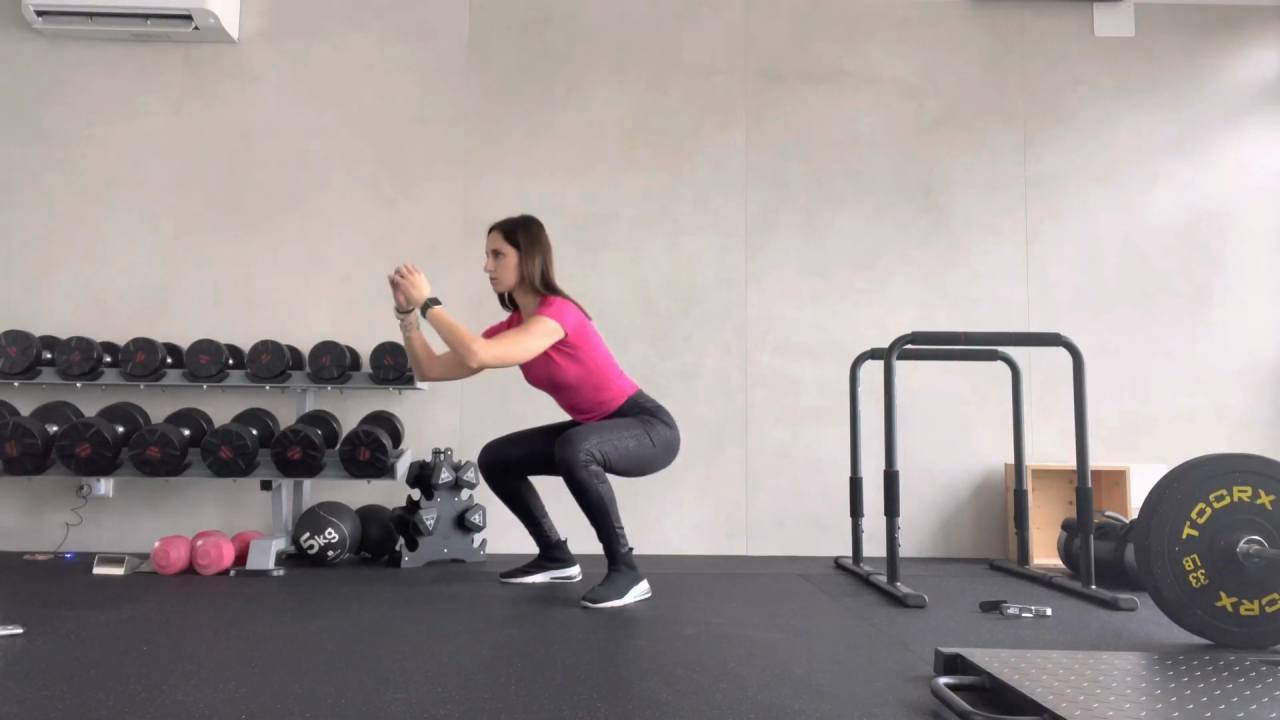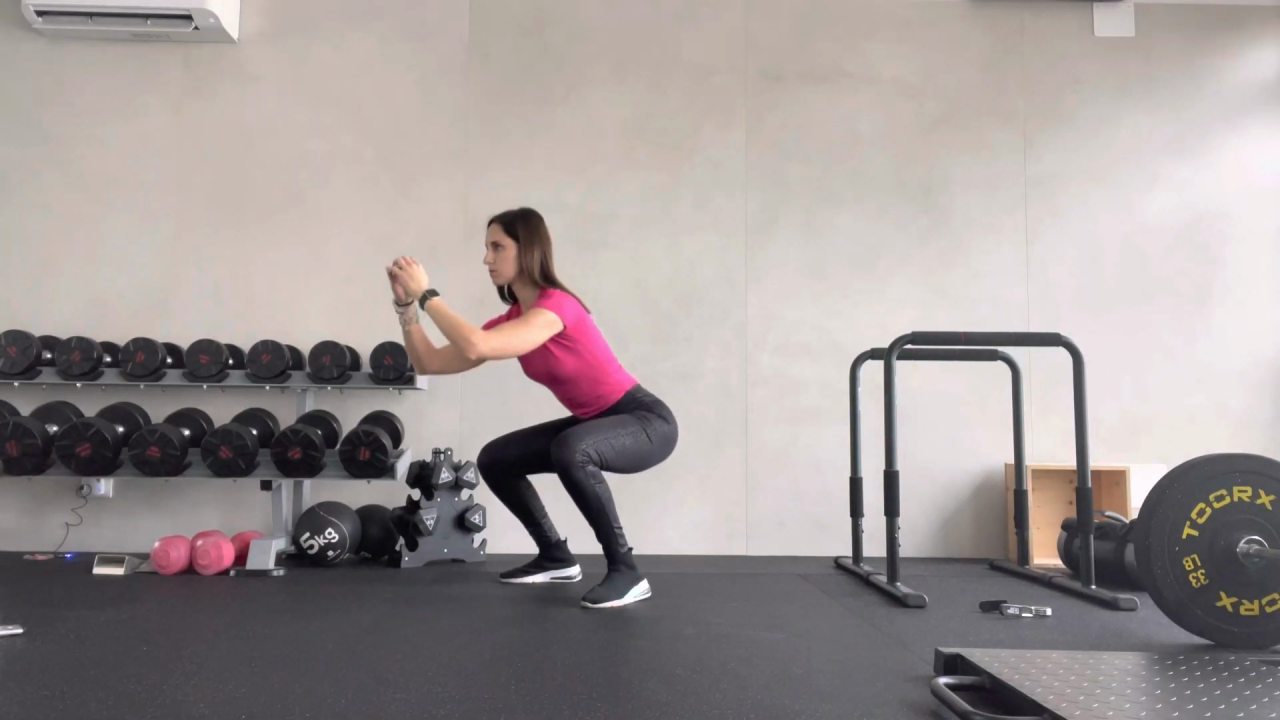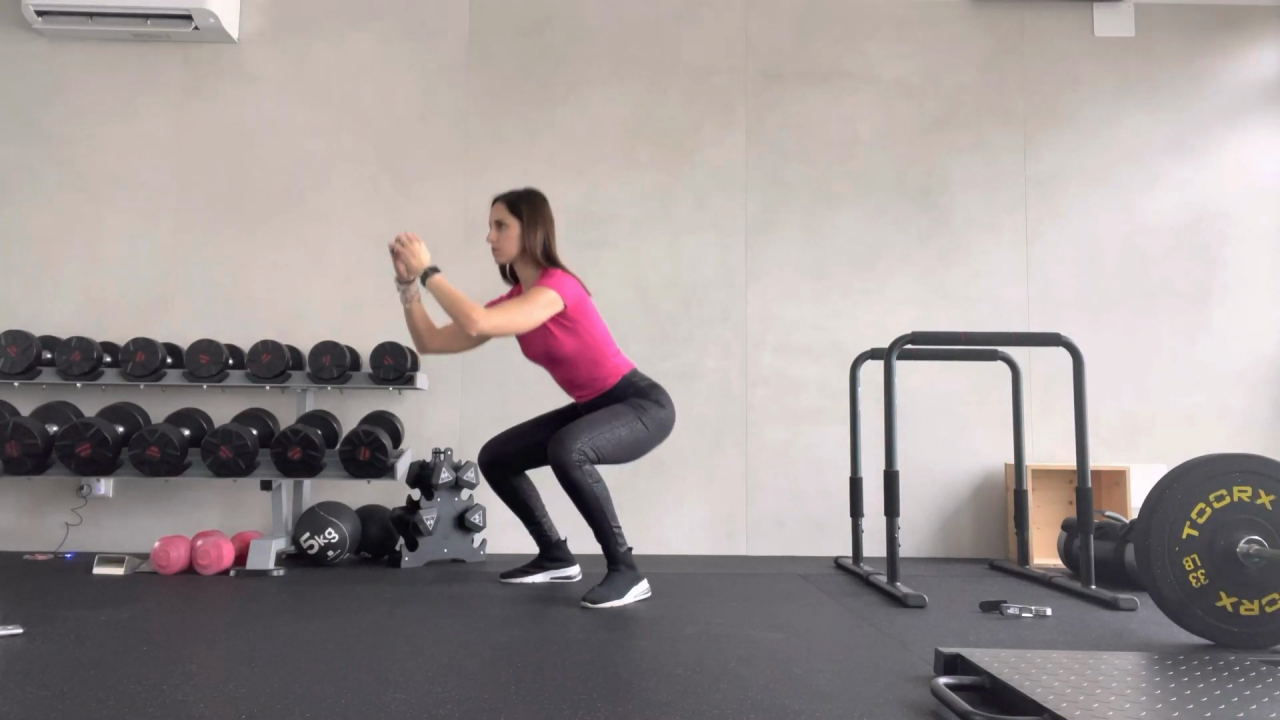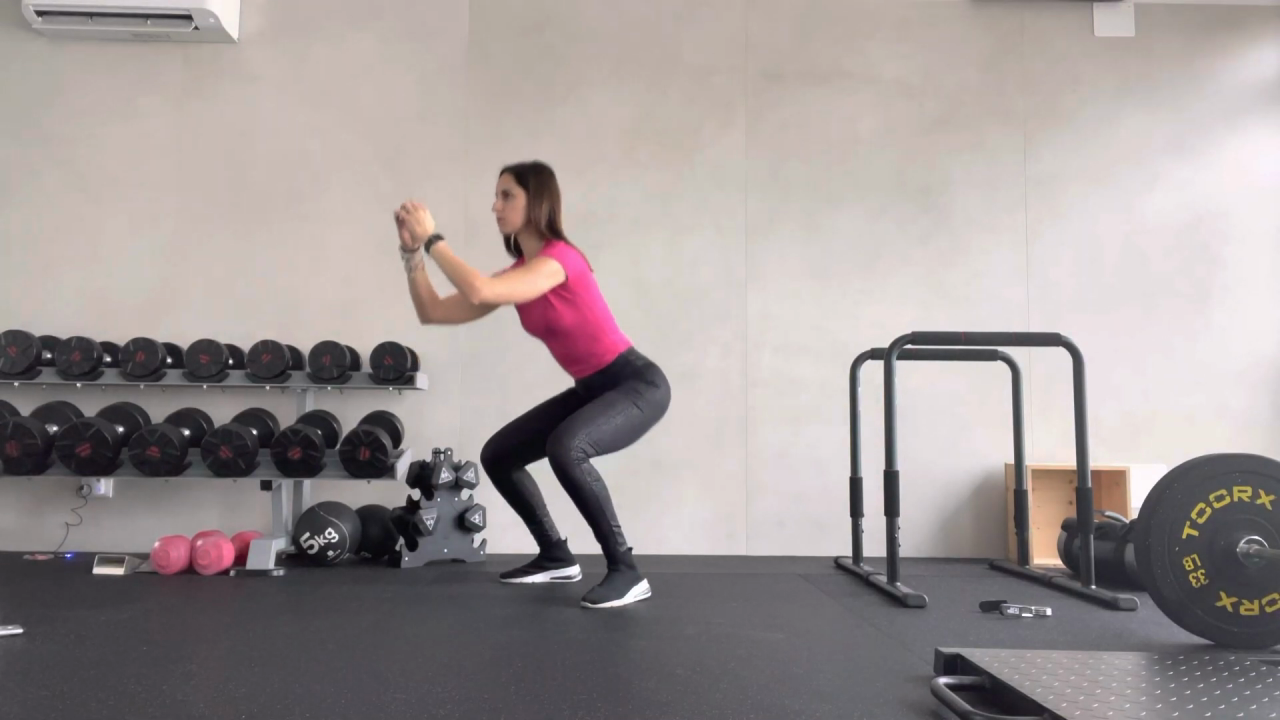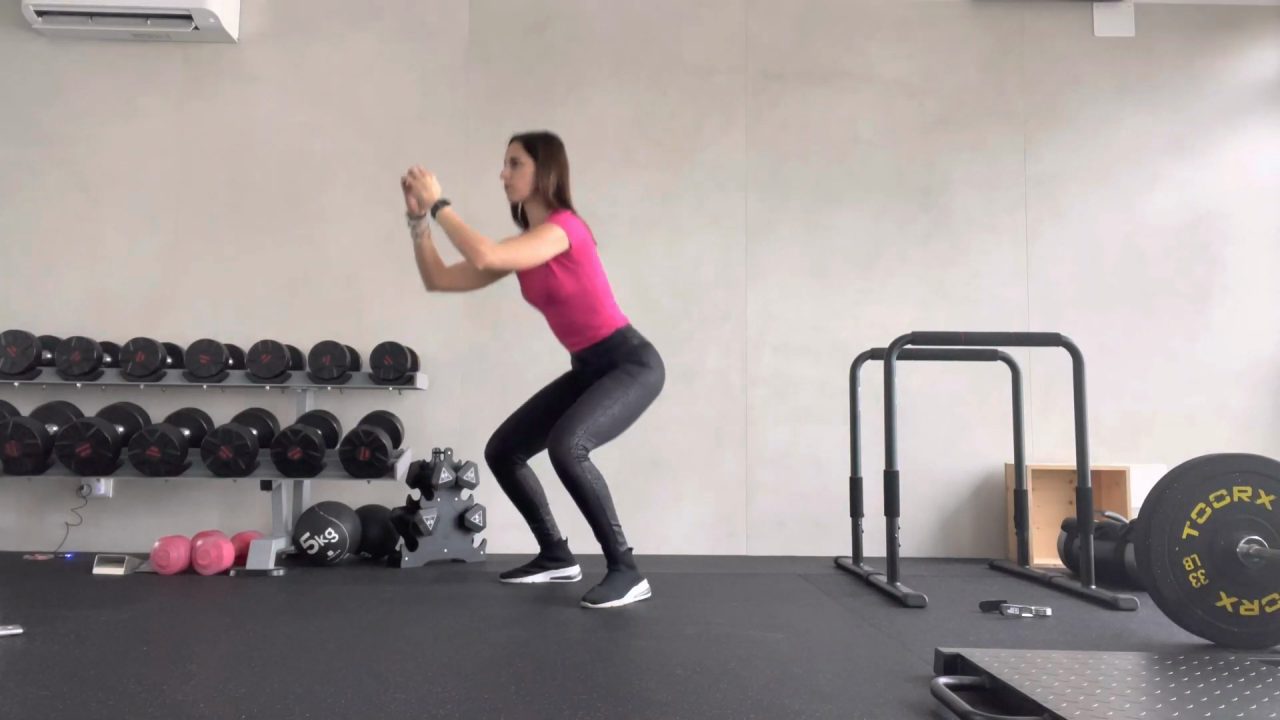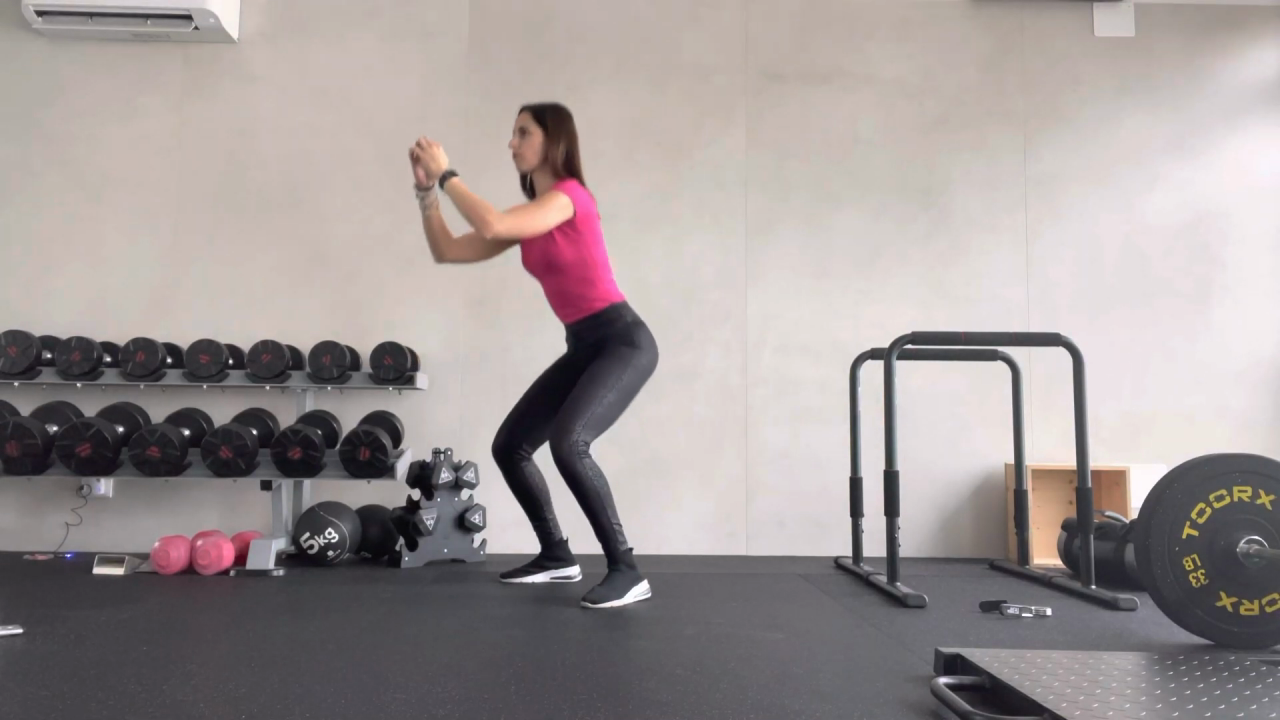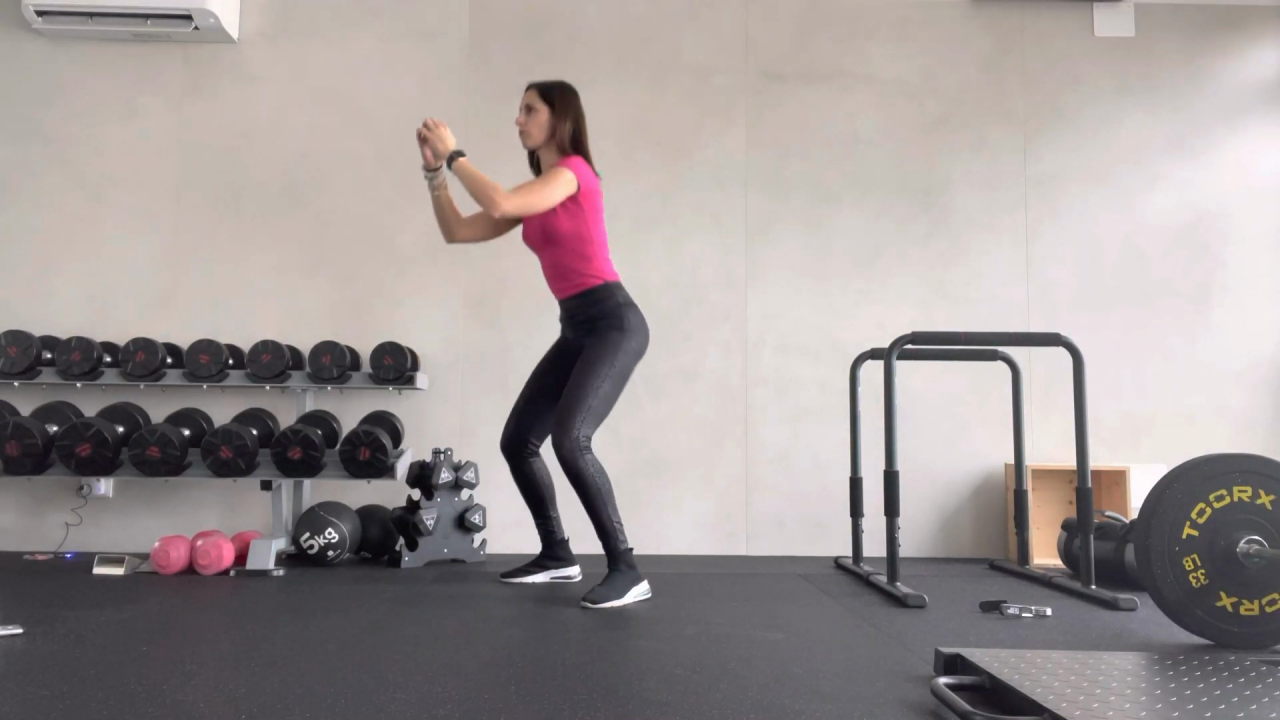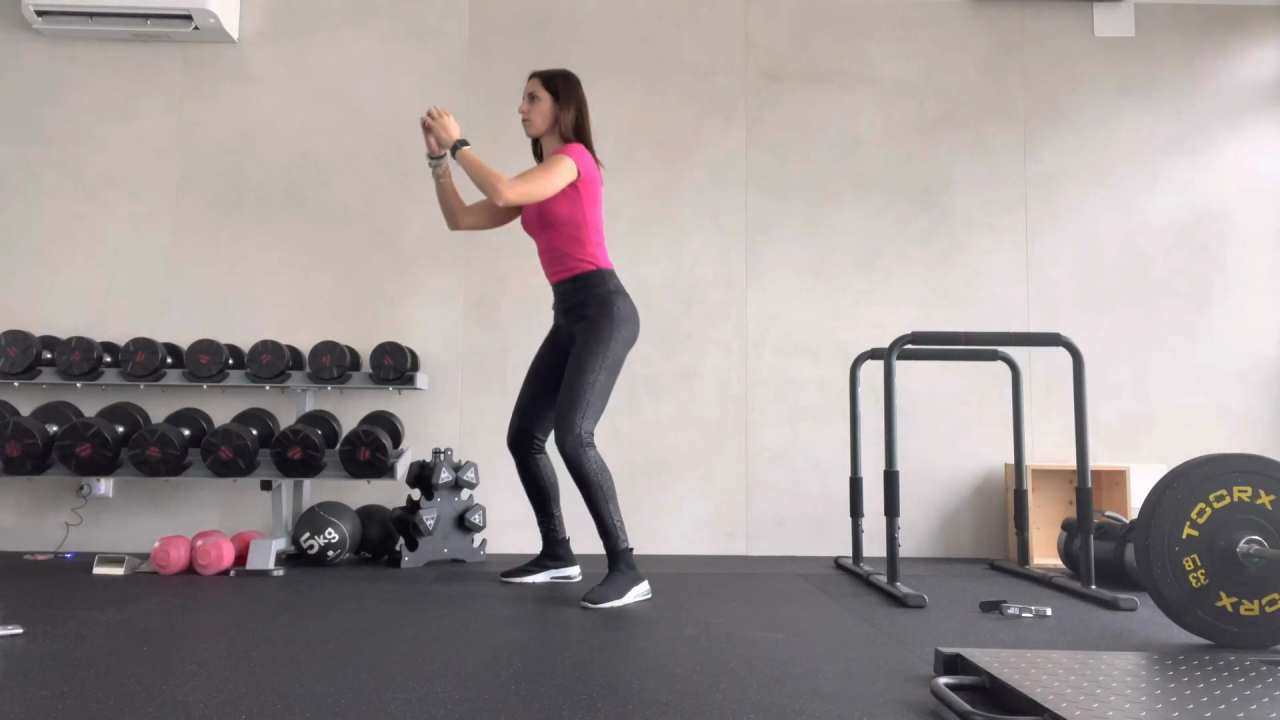
dt=0.1s
person 1, frame 1
left shoulder: (556, 314)
right shoulder: (514, 327)
left elbow: (477, 357)
right elbow: (429, 369)
left wrist: (428, 302)
right wrist: (407, 311)
left hip: (650, 427)
right hip: (598, 427)
left knee: (573, 449)
right knee: (494, 459)
left ankle: (625, 571)
right ankle: (556, 555)
person 1, frame 2
left shoulder: (556, 306)
right shoulder: (515, 319)
left elbow: (476, 347)
right elbow: (428, 363)
left wrist: (427, 293)
right wrist: (406, 304)
left hip: (647, 421)
right hip: (599, 421)
left knee: (570, 450)
right knee: (494, 459)
left ankle: (626, 570)
right ankle: (556, 554)
person 1, frame 3
left shoulder: (556, 286)
right shoulder: (516, 301)
left elbow: (478, 324)
right elbow: (431, 343)
left wrist: (428, 270)
right wrist: (408, 283)
left hip: (644, 406)
right hip: (597, 408)
left knee: (566, 449)
right knee: (495, 457)
left ankle: (625, 570)
right ankle: (555, 554)
person 1, frame 4
left shoulder: (560, 257)
right shoulder: (520, 273)
left elbow: (480, 293)
right elbow: (432, 312)
left wrist: (434, 236)
right wrist: (413, 252)
left hip: (637, 384)
right hip: (593, 388)
left knee: (565, 448)
right knee: (498, 455)
left ankle: (626, 570)
right ankle: (556, 554)
person 1, frame 5
left shoulder: (563, 226)
right shoulder: (524, 246)
left elbow: (485, 257)
right elbow: (438, 280)
left wrist: (439, 203)
right wrist: (419, 218)
left hip: (633, 364)
right hip: (590, 369)
left knee: (566, 445)
right knee: (502, 450)
left ankle: (626, 569)
right ankle: (556, 554)
person 1, frame 6
left shoulder: (569, 194)
right shoulder: (531, 215)
left elbow: (492, 226)
right elbow: (446, 251)
left wrist: (447, 173)
right wrist: (427, 190)
left hip: (622, 340)
right hip: (583, 345)
left knee: (568, 442)
right knee: (508, 447)
left ankle: (626, 570)
right ankle: (556, 555)
person 1, frame 7
left shoulder: (573, 170)
right shoulder: (536, 196)
left elbow: (499, 204)
right elbow: (456, 231)
left wrist: (454, 154)
right wrist: (434, 170)
left hip: (614, 322)
right hip: (577, 330)
left knee: (569, 438)
right knee: (516, 441)
left ankle: (626, 570)
right ankle: (557, 554)
person 1, frame 8
left shoulder: (574, 158)
right shoulder: (538, 178)
left elbow: (502, 192)
right elbow: (460, 218)
left wrist: (458, 143)
right wrist: (438, 158)
left hip: (601, 305)
right hip: (569, 313)
left knee: (572, 435)
right knee: (523, 438)
left ankle: (626, 570)
right ankle: (558, 554)
